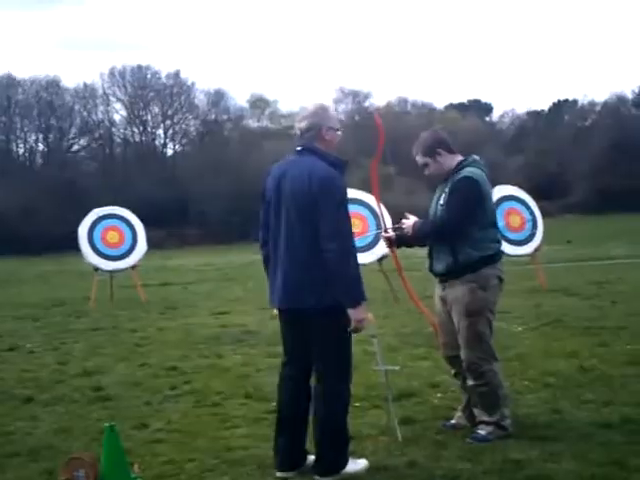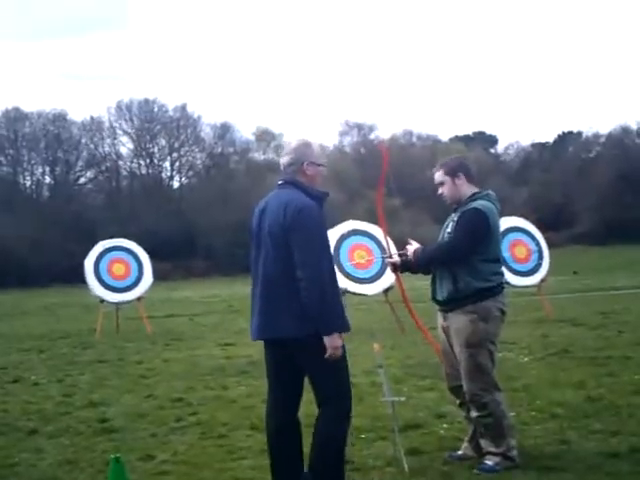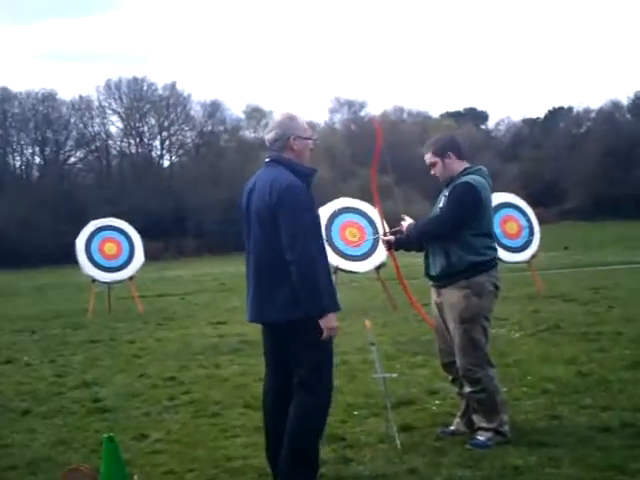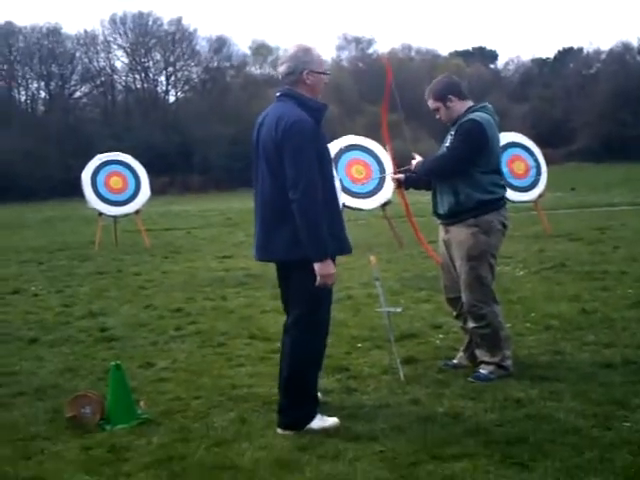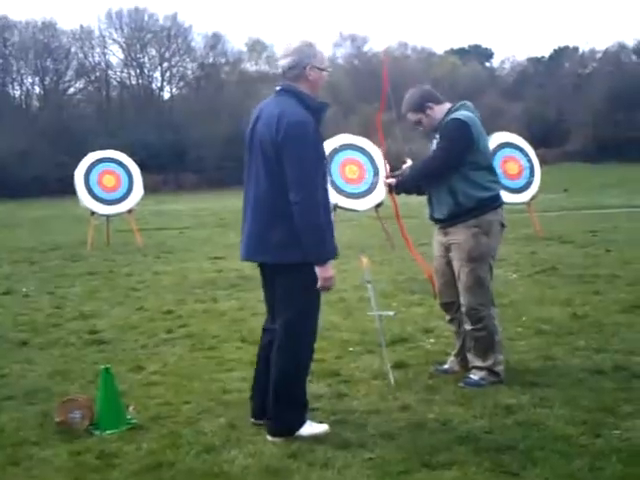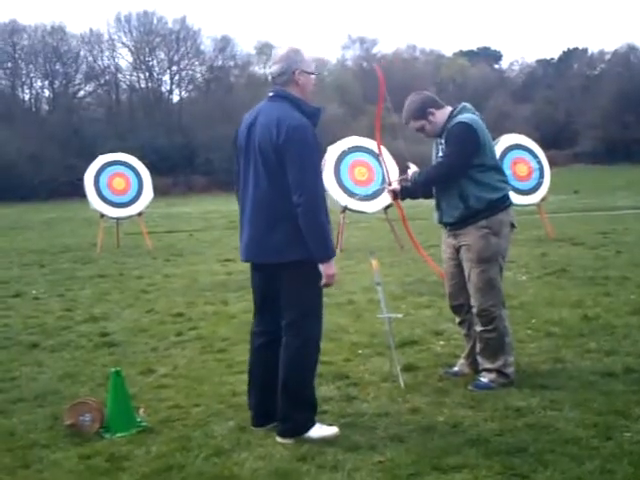
dt=0.5s
person 1, frame 1
left shoulder: (276, 173)
right shoulder: (326, 176)
left elbow: (266, 238)
right elbow: (338, 246)
right wrist: (355, 299)
left hip: (288, 293)
right hip: (323, 295)
left knee: (294, 371)
right knee: (332, 376)
person 1, frame 2
left shoulder: (264, 206)
right shoulder: (304, 207)
right elbow: (315, 274)
right wrist: (330, 328)
left hip: (272, 323)
right hip: (305, 325)
left knee: (282, 405)
right knee: (335, 400)
person 1, frame 3
left shoulder: (255, 184)
right shoulder: (290, 186)
right elbow: (303, 255)
right wrist: (324, 309)
left hip: (269, 303)
right hip: (298, 306)
left knee: (278, 385)
right knee: (313, 388)
person 1, frame 4
left shoulder: (270, 116)
right shoulder: (299, 122)
right elbow: (306, 195)
right wrist: (322, 255)
left hip: (280, 238)
right hip: (303, 243)
left knee: (297, 320)
right knee: (309, 326)
left ankle: (295, 394)
right ankle: (296, 413)
person 1, frame 5
left shoulder: (263, 111)
right shoulder: (298, 120)
right elbow: (305, 196)
right wrist: (321, 257)
left hip: (267, 239)
right hip: (293, 244)
left knee: (277, 324)
right knee: (296, 331)
left ankle: (263, 404)
right ankle: (285, 420)
person 1, frame 6
left shoulder: (250, 119)
right shoulder: (295, 124)
right elbow: (308, 197)
right wrist: (325, 254)
left hip: (260, 243)
right hip: (293, 247)
left knee: (266, 327)
right knee: (301, 333)
left ankle: (263, 411)
right ankle: (295, 423)
person 2, frame 1
left shoulder: (468, 181)
right shoulder: (449, 182)
left elbow: (450, 226)
right elbow: (438, 229)
left wrist: (417, 227)
right wrist: (401, 238)
left hip: (474, 278)
right hip: (450, 278)
left knee: (476, 354)
right knee: (455, 352)
left ankle: (495, 419)
right ankle: (473, 410)
person 2, frame 2
left shoulder: (478, 212)
right shoulder: (462, 213)
left elbow: (450, 252)
right elbow: (444, 257)
left wrist: (419, 253)
right wrist: (406, 263)
left hip: (475, 309)
right hip: (454, 309)
left knee: (479, 384)
right knee: (459, 383)
left ankle: (502, 451)
right ankle: (479, 442)
person 2, frame 3
left shoulder: (469, 186)
right shoulder: (455, 187)
left elbow: (441, 227)
right elbow: (435, 232)
left wrist: (412, 228)
right wrist: (400, 241)
left hip: (469, 284)
right hip: (447, 283)
left knee: (472, 359)
right knee: (452, 359)
left ankle: (494, 426)
right ankle: (470, 418)
person 2, frame 4
left shoulder: (475, 125)
right shoulder: (463, 126)
left elbow: (447, 165)
right elbow: (446, 171)
left wrist: (419, 167)
right wrist: (410, 180)
left hip: (476, 222)
right hip: (455, 221)
left knee: (477, 296)
right knee: (456, 294)
left ankle: (497, 360)
right ankle: (474, 351)
person 2, frame 5
left shoulder: (460, 123)
right shoulder: (447, 128)
left elbow: (435, 166)
right elbow: (434, 177)
left wrist: (407, 173)
right wrist: (401, 184)
left hip: (475, 222)
right hip: (449, 223)
left knee: (474, 299)
right knee: (449, 297)
left ankle: (488, 366)
right ankle: (464, 356)
person 2, frame 6
left shoulder: (464, 127)
right shoulder: (447, 133)
left elbow: (445, 172)
right elbow: (438, 180)
left wrist: (414, 179)
right wrist: (405, 189)
left hip: (484, 223)
right hip: (457, 225)
left knee: (485, 301)
right knee: (459, 299)
left ankle: (498, 368)
right ankle: (473, 359)
